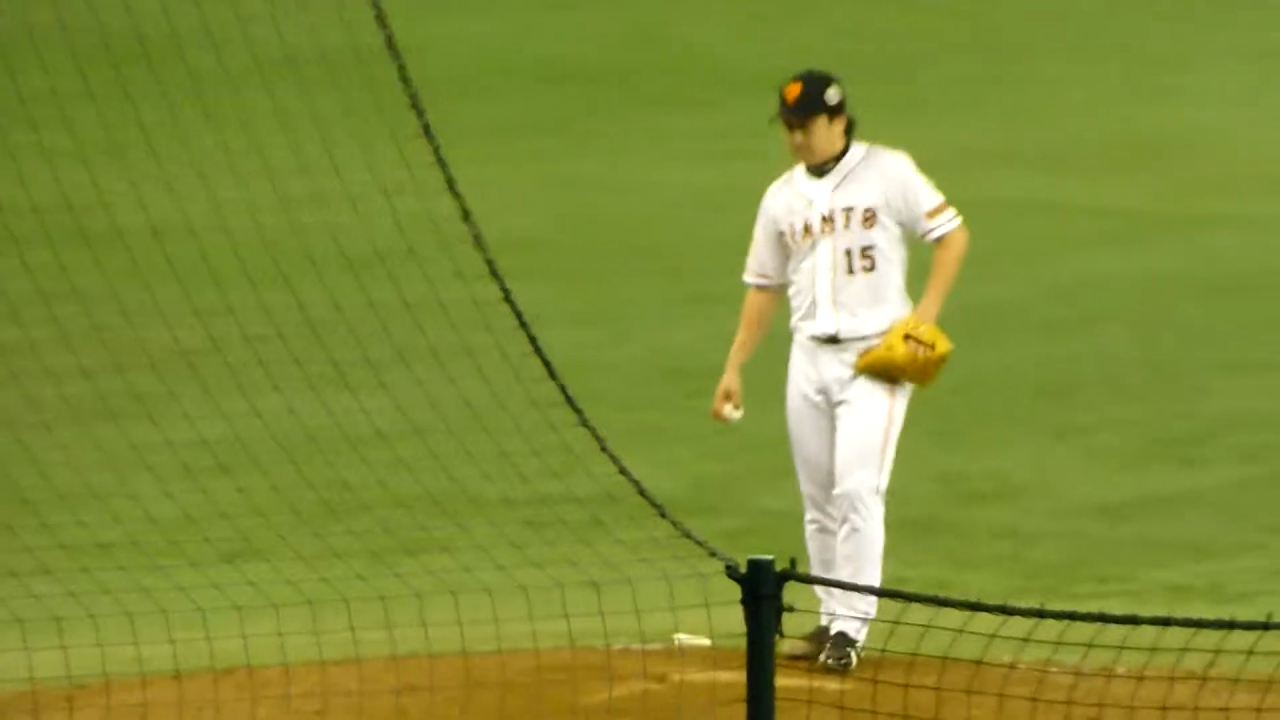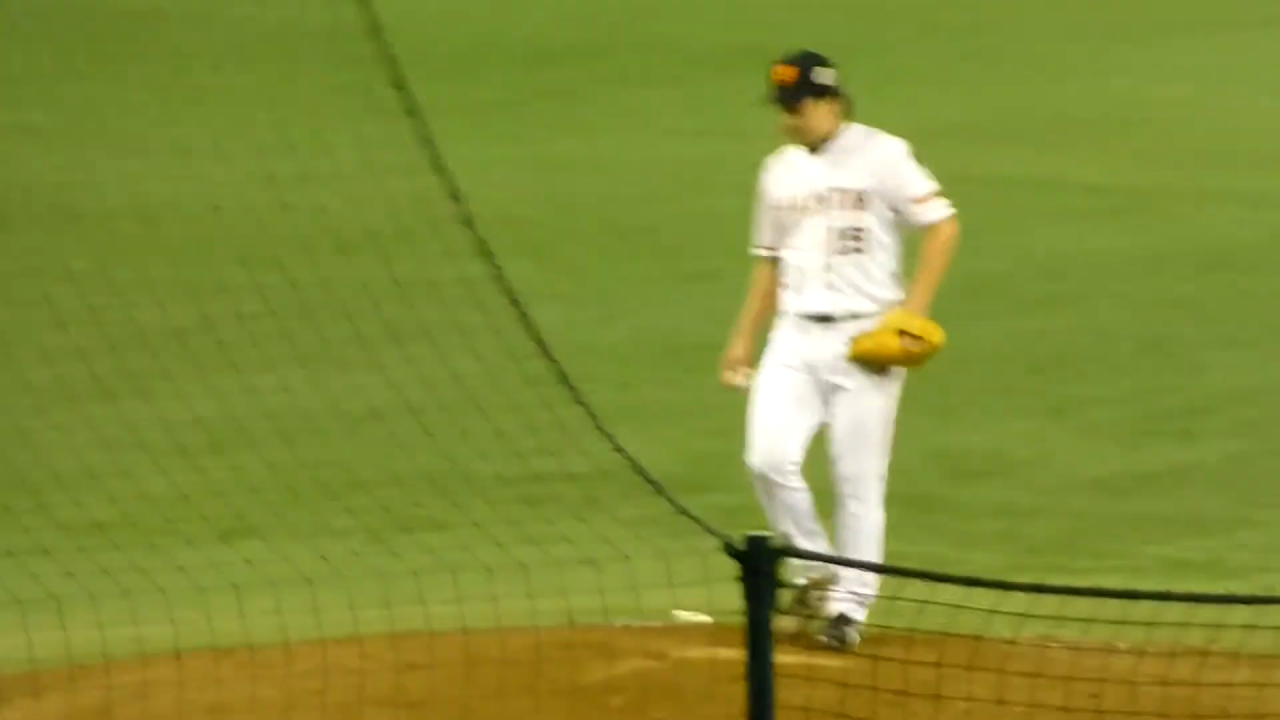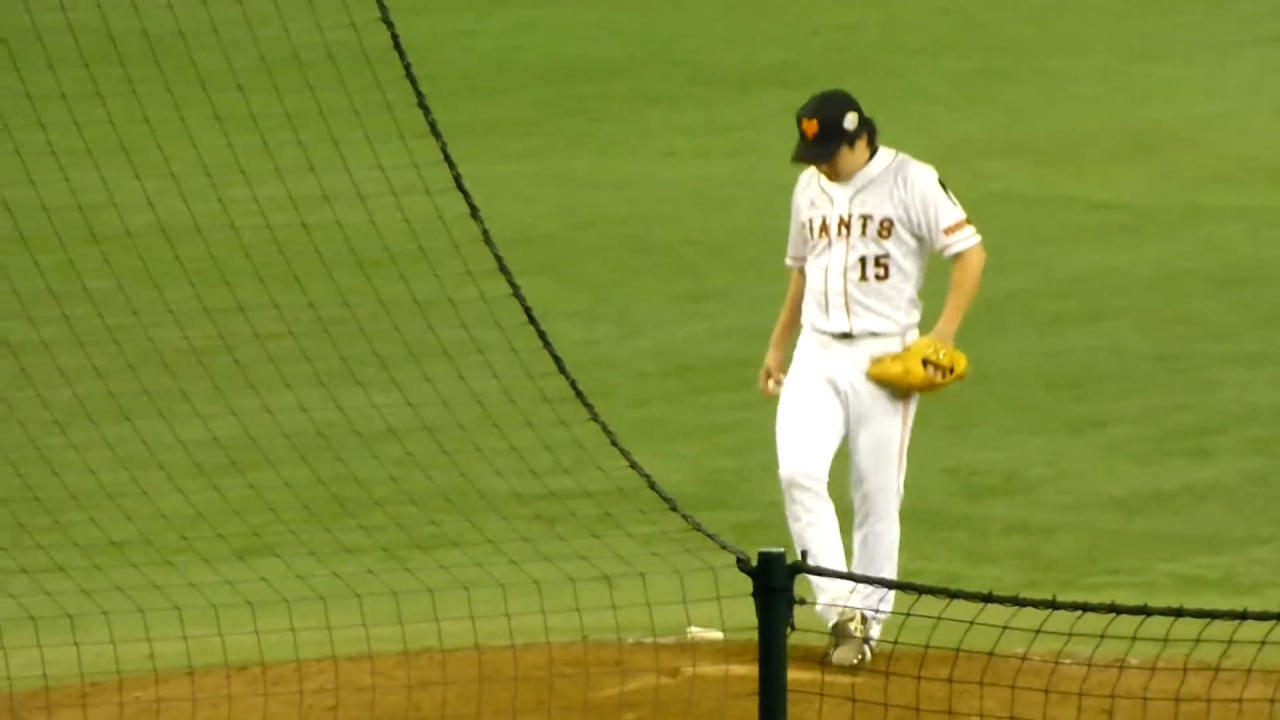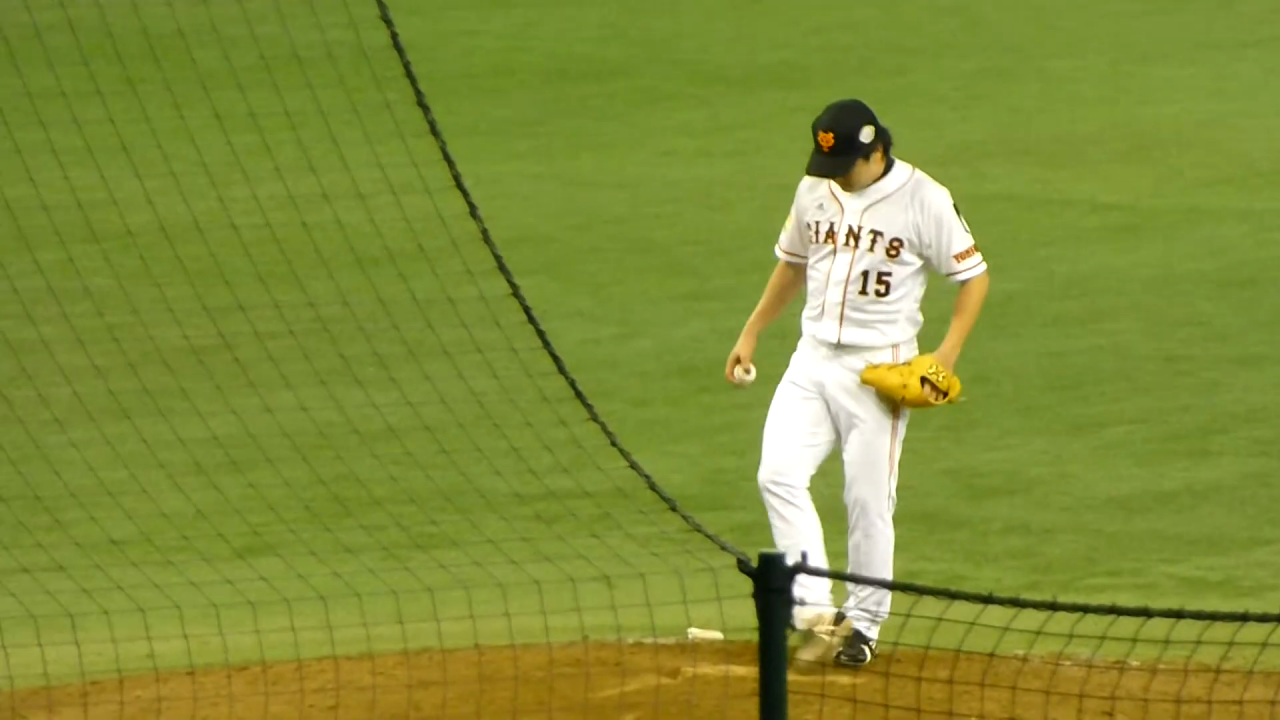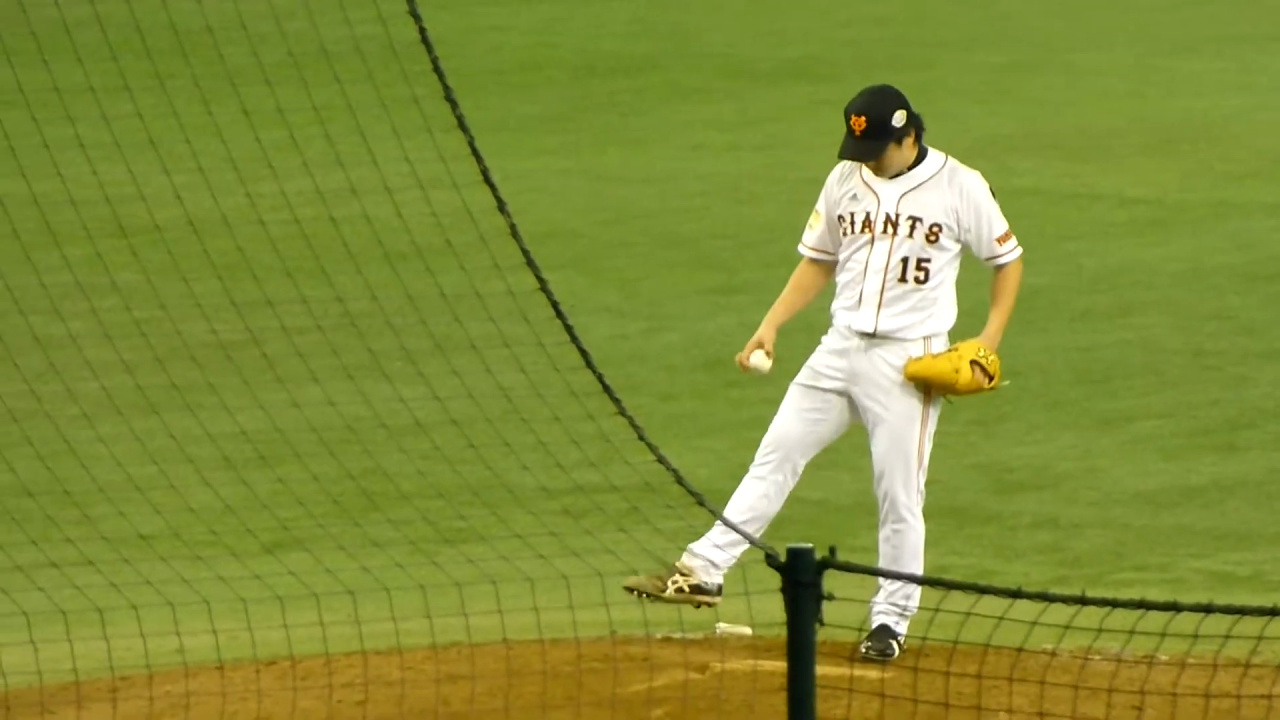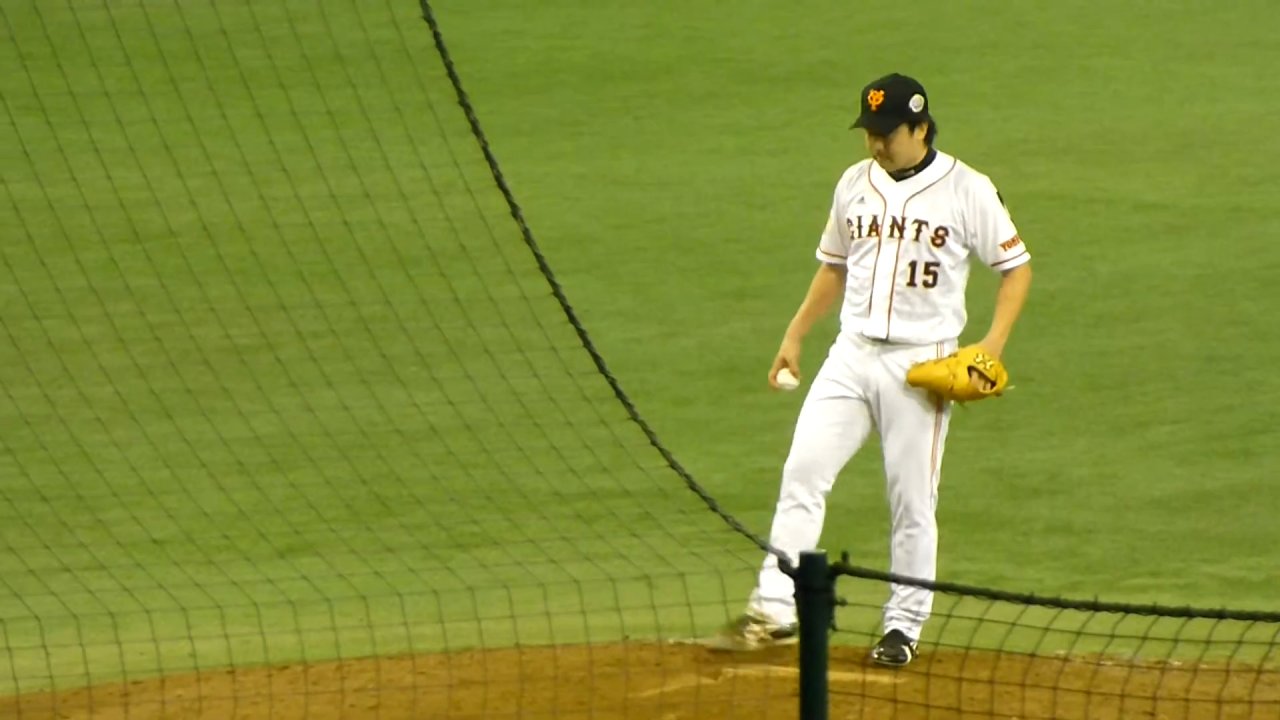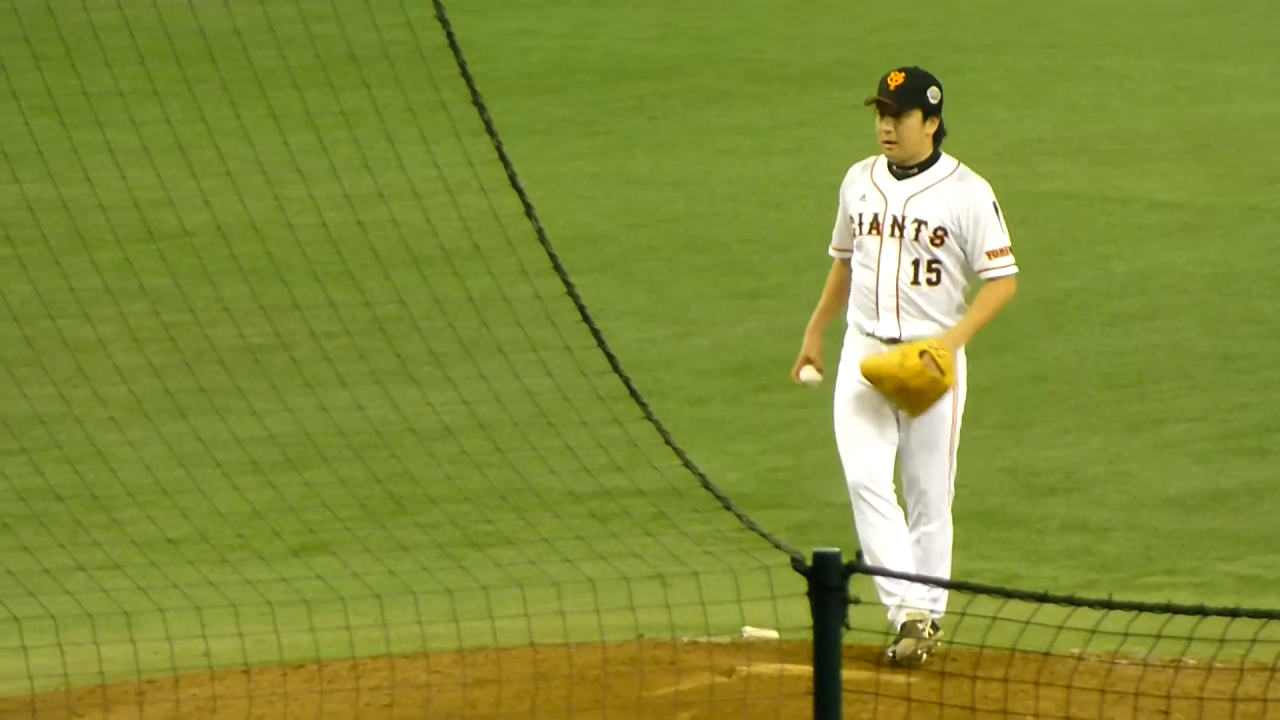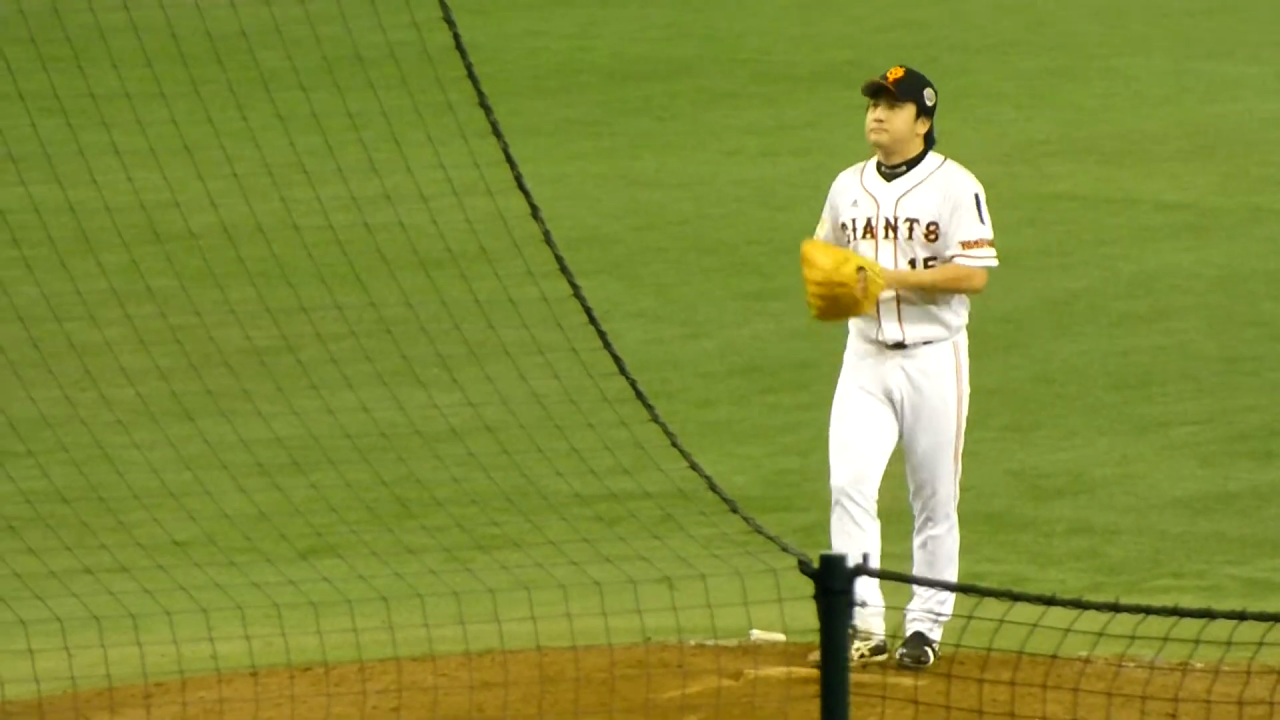
dt=0.3s
person 1, frame 1
left shoulder: (889, 172)
right shoulder: (780, 196)
left elbow: (951, 234)
right elbow: (764, 288)
left wrist: (925, 315)
right wrist: (733, 369)
left hip: (875, 357)
right hip: (809, 358)
left knee: (857, 489)
right knee: (818, 500)
left ankle: (850, 625)
right ankle: (830, 616)
person 1, frame 2
left shoulder: (882, 154)
right shoulder: (778, 169)
left elbow: (941, 226)
left wrist: (914, 309)
right wrist: (744, 339)
left hip: (864, 340)
right hip: (795, 337)
left knee: (858, 482)
right knee: (768, 460)
left ankle: (849, 601)
right ankle: (816, 566)
person 1, frame 3
left shoulder: (912, 181)
right shoulder: (808, 186)
left elbow: (970, 253)
left wrist: (943, 335)
right wrist: (778, 343)
left hip: (884, 357)
right hip: (816, 353)
left knee: (876, 496)
right knee: (800, 476)
left ankle: (867, 611)
right ankle: (846, 611)
person 1, frame 4
left shoulder: (924, 199)
right shoulder: (813, 189)
left elbow: (974, 276)
left wrist: (948, 354)
right wrist: (750, 334)
left hip: (879, 368)
right hip: (812, 360)
left knee: (868, 503)
right knee: (779, 478)
left ankle: (863, 623)
right ankle: (820, 614)
person 1, frame 5
left shoulder: (961, 186)
right shoulder: (845, 179)
left elbow: (1008, 259)
right elbow: (818, 260)
left wrist: (990, 335)
right wrist: (771, 324)
left hip: (908, 361)
right hip: (839, 349)
left knee: (898, 496)
right knee: (775, 457)
left ankle: (891, 619)
right ankle: (701, 570)
person 1, frame 6
left shoulder: (968, 190)
right shoulder: (854, 182)
left elbow: (1015, 267)
left wrist: (995, 339)
right wrist: (794, 334)
left hip: (922, 364)
right hip: (851, 355)
left knee: (912, 501)
right knee: (803, 474)
left ankle: (904, 624)
right ankle: (773, 611)
person 1, frame 7
left shoulder: (967, 191)
right shoulder: (858, 179)
left elbow: (1002, 281)
left wrist: (950, 340)
right wrist: (815, 330)
right hip: (865, 358)
left knee: (929, 497)
right knee: (866, 482)
left ankle: (924, 615)
right ankle: (910, 615)
person 1, frame 8
left shoulder: (956, 185)
right shoulder: (847, 186)
left elbow: (974, 274)
left wrist: (889, 277)
left hip: (934, 361)
right hip: (866, 359)
left knee: (934, 503)
right knee: (850, 486)
left ankle: (926, 625)
right ankle: (863, 626)
